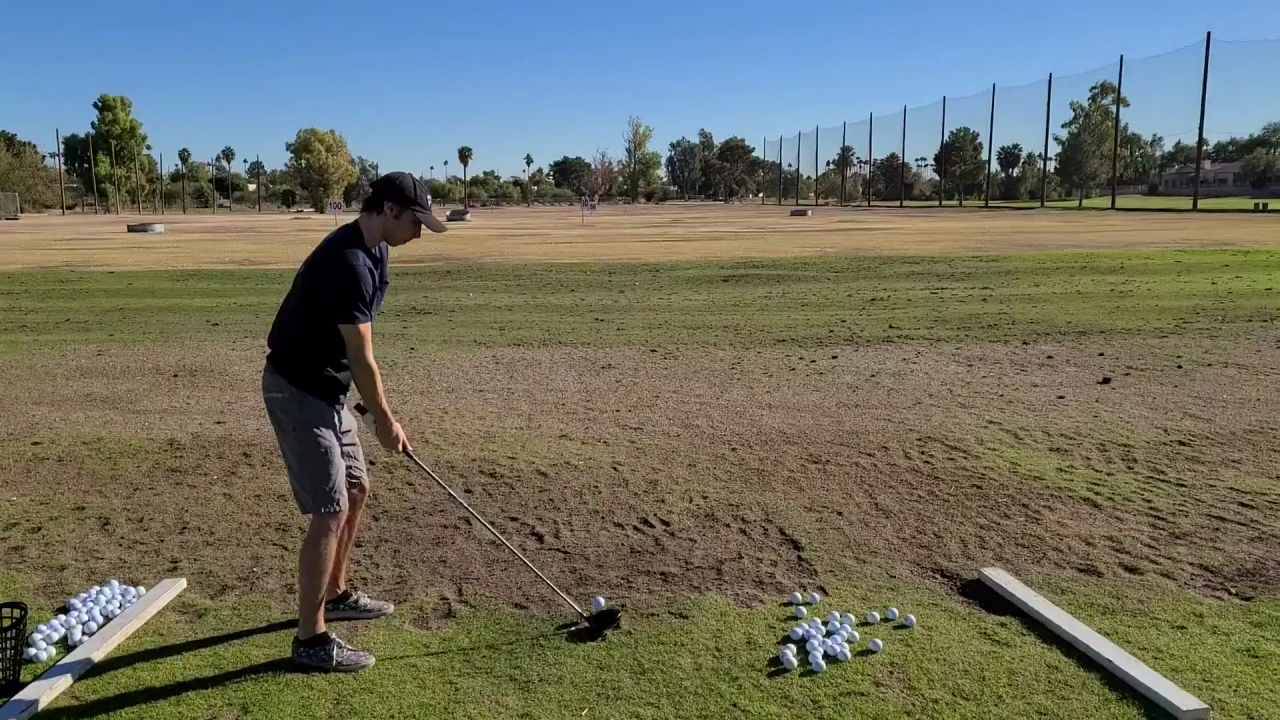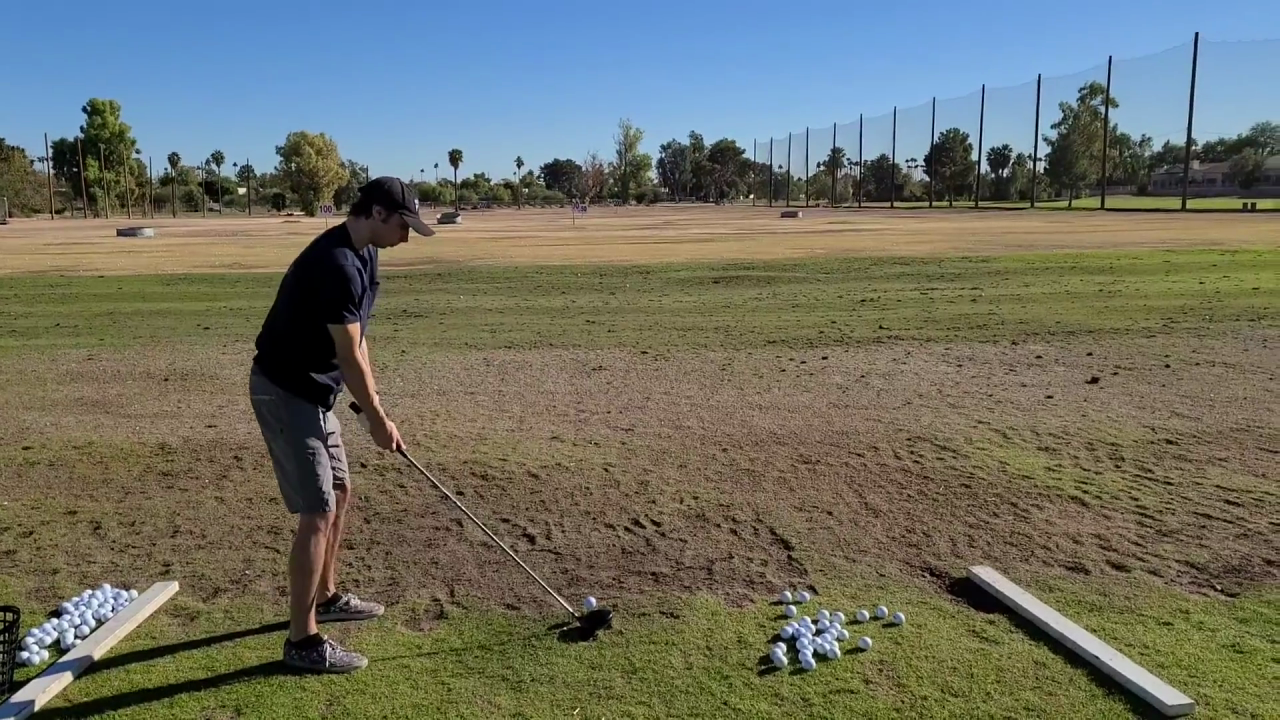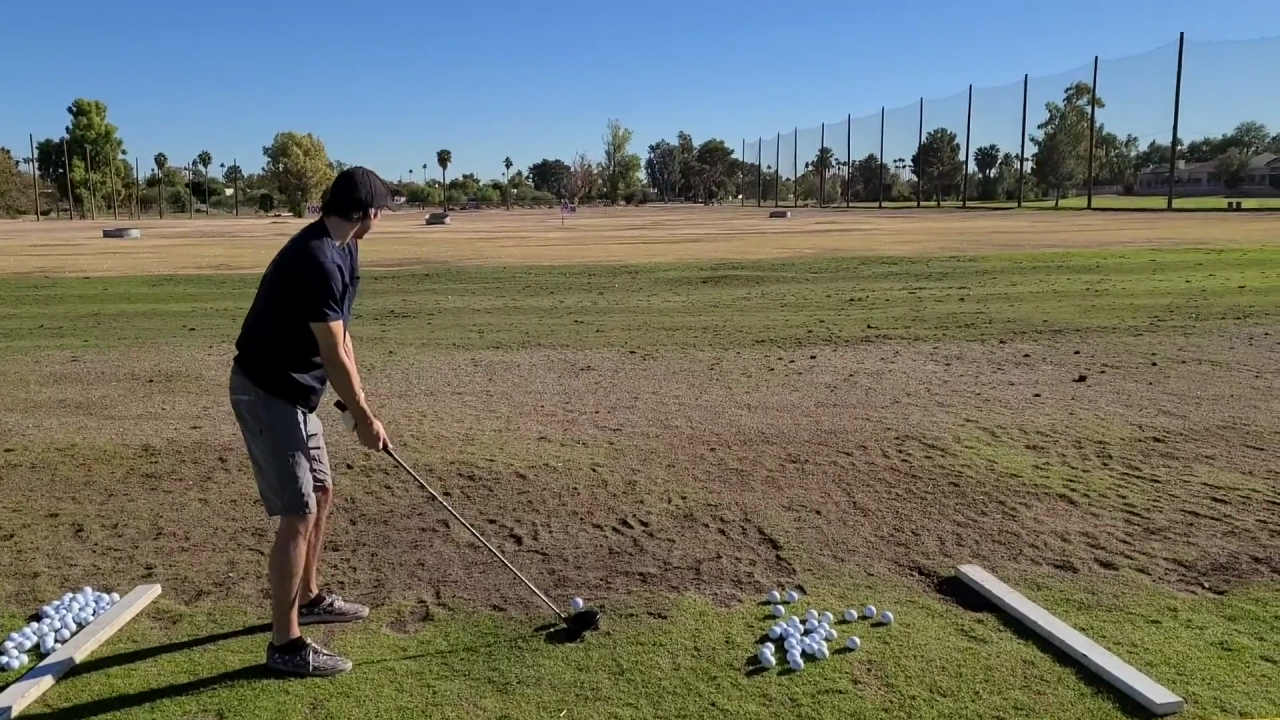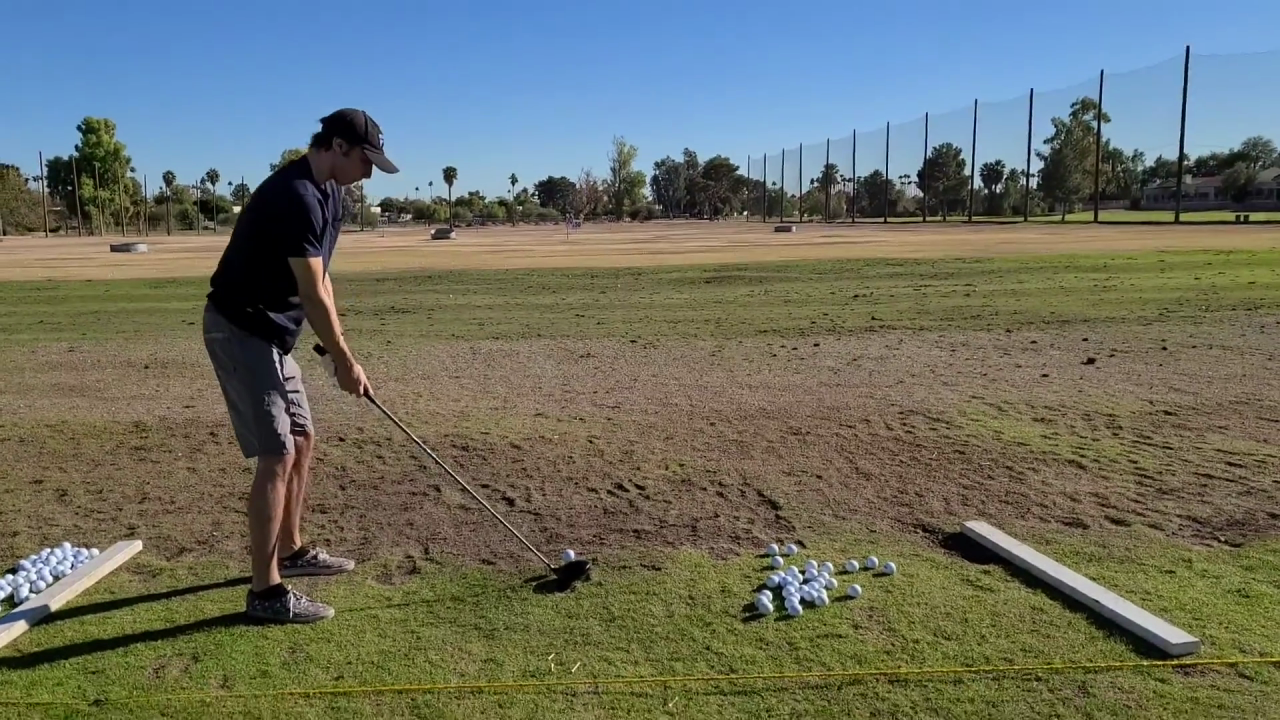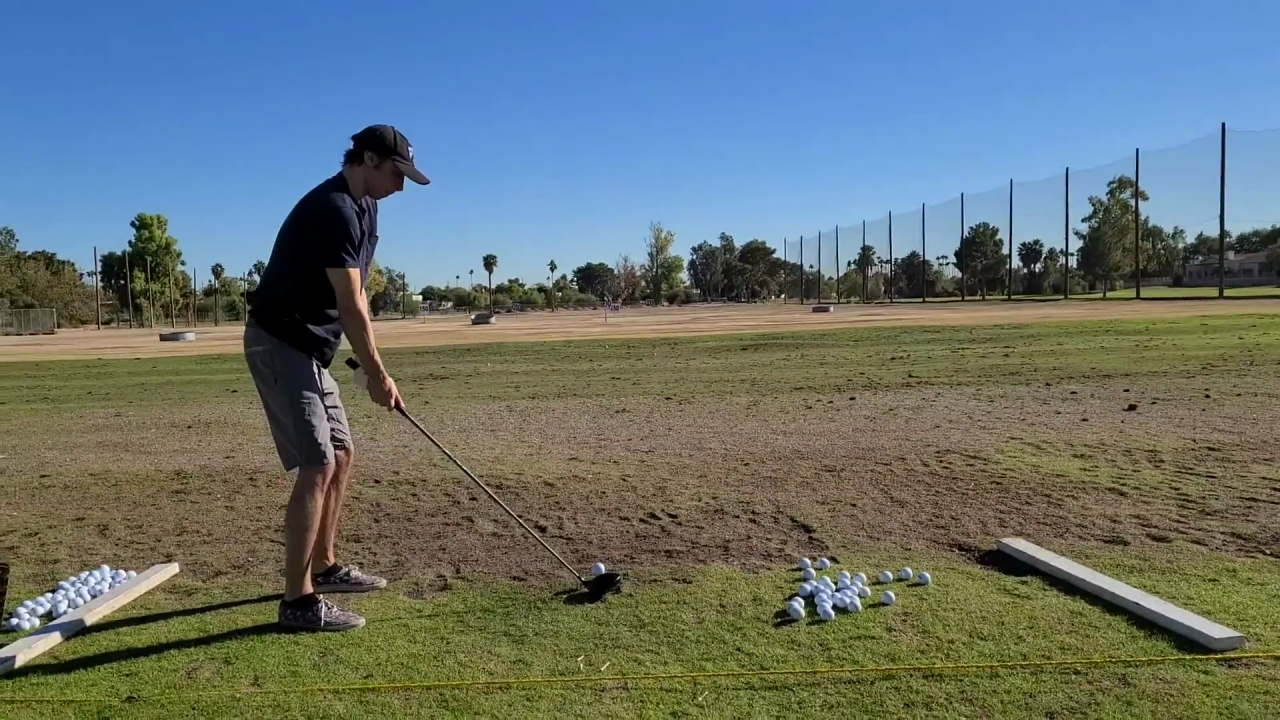
dt=1s
person 1, frame 1
left shoulder: (372, 251)
right shoulder: (348, 263)
right elbow: (360, 355)
left wrist: (377, 408)
right wrist: (386, 420)
left hip: (326, 389)
right hip: (299, 391)
left knee: (356, 491)
right knee: (330, 511)
left ankle: (335, 593)
right ankle: (311, 637)
person 1, frame 2
left shoulder: (362, 254)
right shoulder: (337, 264)
left elbow: (356, 342)
right elbow: (349, 357)
left wrist: (372, 407)
right wrist: (378, 419)
left hip: (312, 389)
right hip: (286, 391)
left knee: (339, 493)
right knee: (318, 512)
left ankle: (326, 595)
right ankle: (302, 639)
person 1, frame 3
left shoulder: (341, 250)
right shoulder: (317, 261)
left elbow: (340, 338)
right elbow: (333, 355)
left wrist: (359, 404)
right wrist: (365, 418)
left hip: (294, 390)
right hip: (268, 392)
left knee: (320, 493)
right knee: (298, 514)
left ankle: (309, 597)
right ankle: (286, 644)
person 1, frame 4
left shoulder: (327, 192)
right shoulder: (296, 195)
left elbow: (320, 279)
right elbow: (313, 294)
left wrist: (339, 350)
right wrist: (345, 361)
left hip: (269, 330)
right hip: (241, 330)
left knee: (301, 439)
right knee: (277, 454)
left ankle: (291, 550)
right ankle: (266, 590)
person 1, frame 5
left shoulder: (363, 207)
right shoulder: (333, 210)
left elbow: (355, 295)
right elbow: (350, 306)
left wrist: (368, 364)
right wrist: (378, 374)
left hip: (306, 347)
right hip: (282, 346)
left knee: (340, 455)
right knee: (317, 466)
left ankle: (324, 566)
right ankle: (298, 600)
